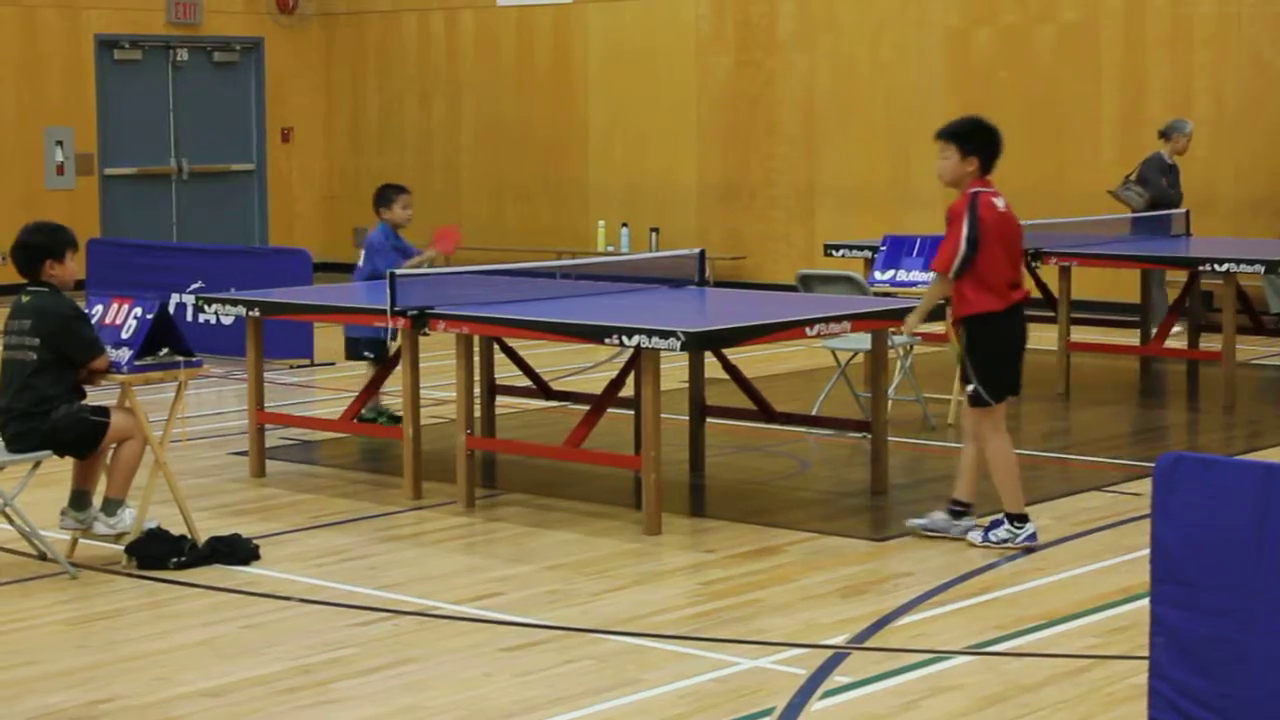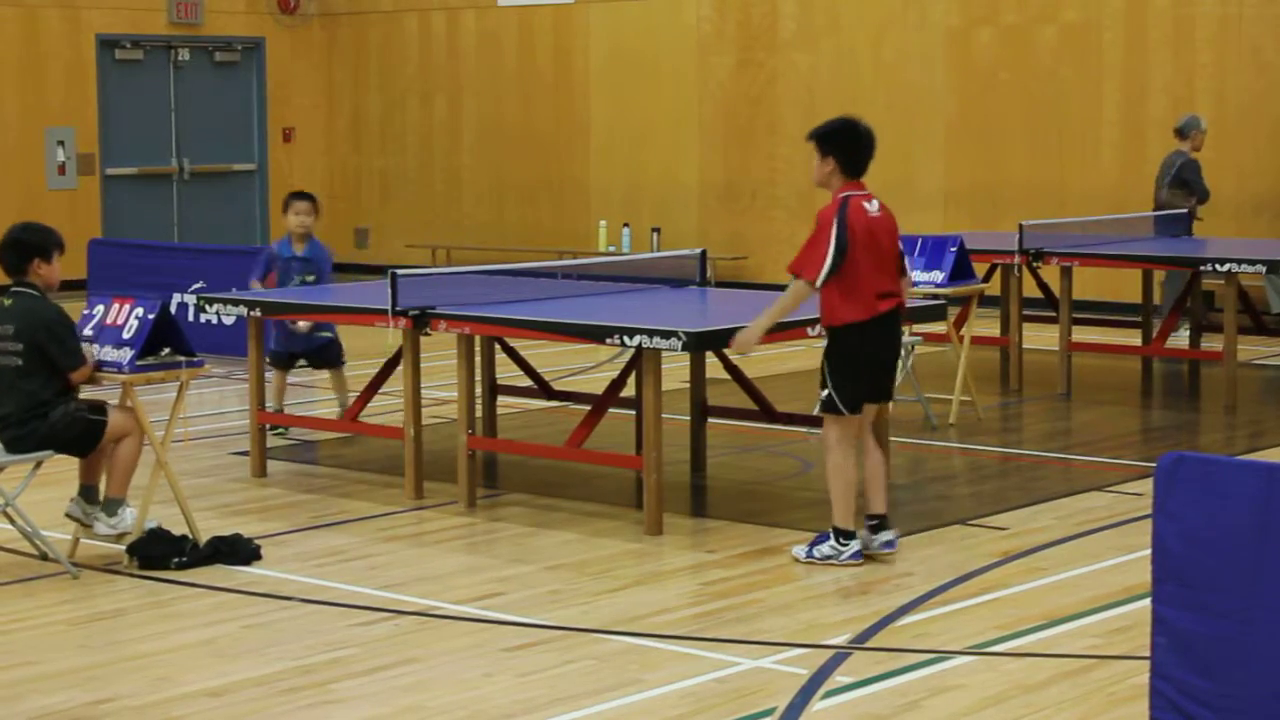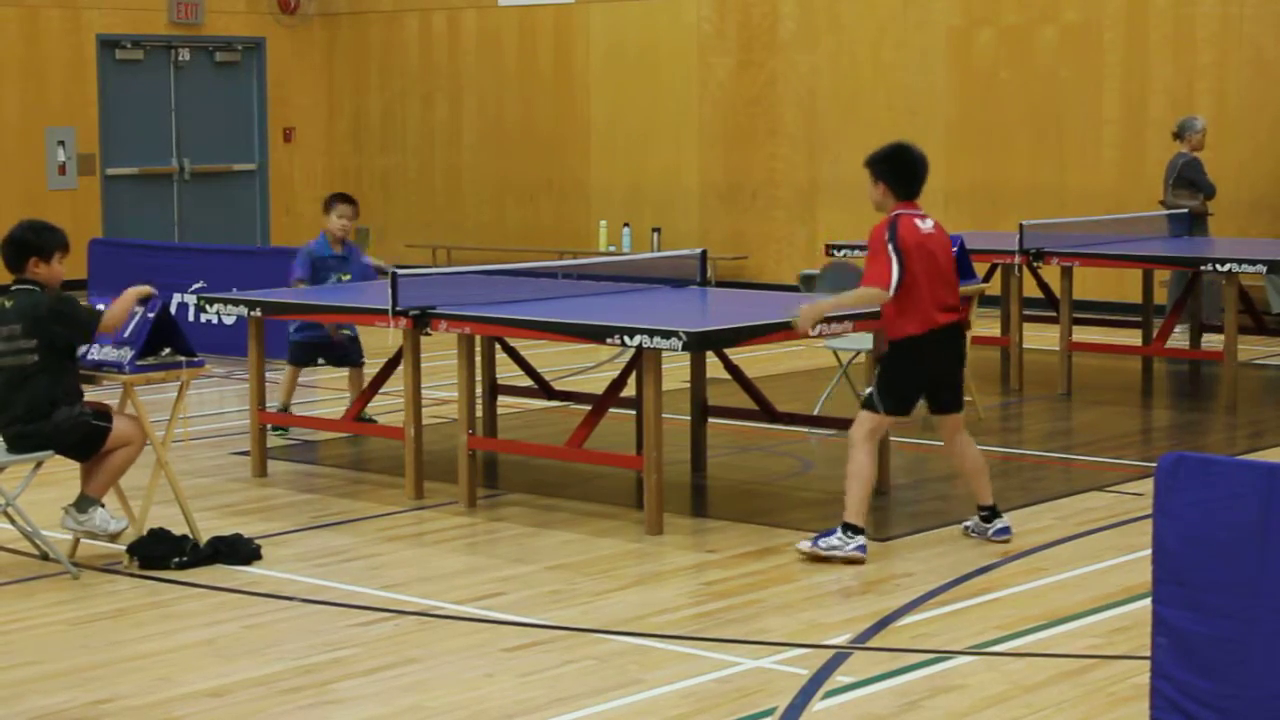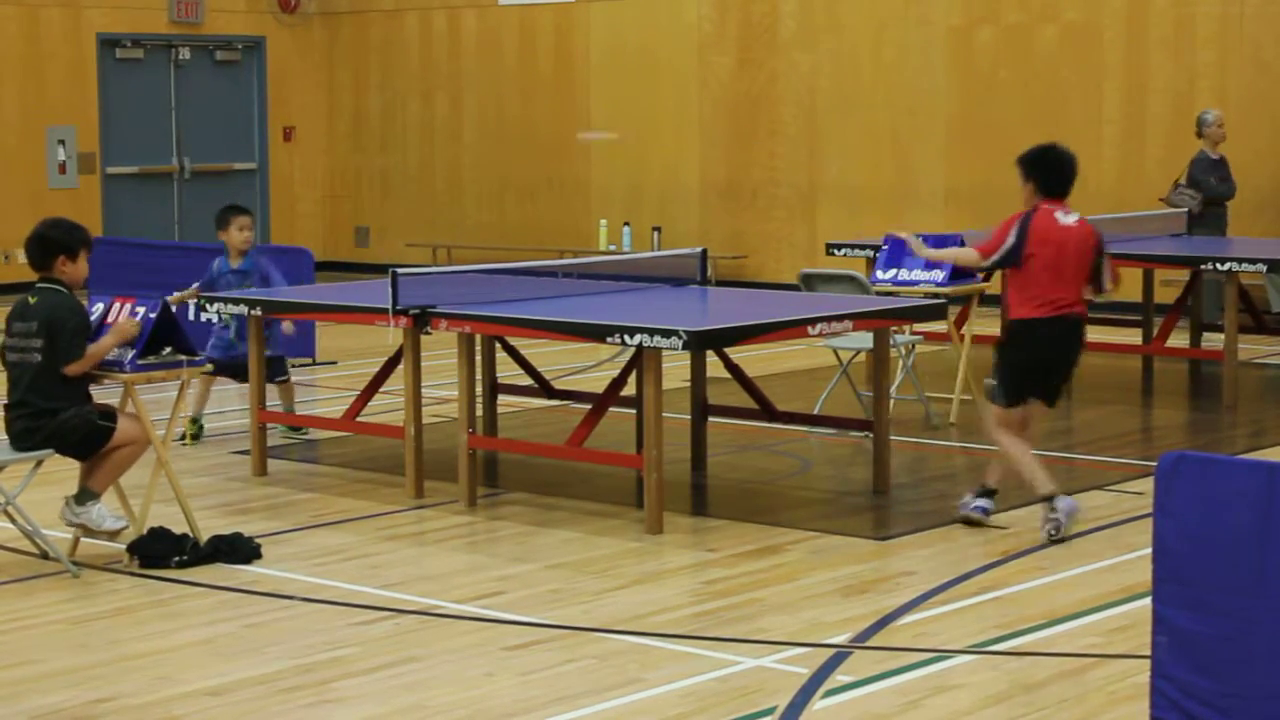
dt=1s
person 1, frame 1
left shoulder: (966, 208)
right shoulder: (1000, 205)
left elbow: (946, 275)
left wrist: (915, 317)
left hip: (986, 325)
right hip: (1008, 319)
left knee: (987, 427)
right knee: (976, 424)
left ankle: (1017, 523)
right ankle: (957, 513)
person 1, frame 2
left shoulder: (836, 213)
right shoulder: (880, 210)
left elbow: (808, 282)
right elbow: (903, 278)
left wrist: (758, 327)
left hip: (853, 334)
right hip: (886, 329)
left knee: (837, 436)
right knee: (865, 432)
left ankle: (844, 540)
right ankle: (878, 527)
person 1, frame 3
left shoulder: (889, 232)
right shoulder: (937, 230)
left elbow: (880, 292)
left wrist: (822, 307)
left hip: (913, 347)
right hip: (949, 340)
left knee: (862, 435)
right knee: (955, 431)
left ankle: (850, 534)
right ankle: (991, 518)
person 1, frame 4
left shoulder: (1025, 223)
right shoulder: (1089, 232)
left elbow: (977, 258)
right elbow: (1106, 285)
left wrist: (924, 251)
left hip: (1029, 332)
right hip: (1069, 334)
left knee: (1001, 427)
right knee: (1021, 419)
left ankle: (1055, 498)
right ankle: (985, 496)
person 2, frame 1
right shoulder: (60, 308)
right elbow: (99, 362)
left wrist: (79, 370)
right wrist: (85, 368)
right hip: (42, 422)
left knee: (97, 424)
right knee: (134, 425)
left ankle: (79, 509)
right ankle: (111, 514)
person 2, frame 2
right shoulder: (46, 313)
right elbow: (78, 374)
left wrist: (75, 355)
right wrist: (88, 358)
right hip: (39, 424)
left knee: (101, 415)
right knee: (131, 422)
left ankle: (87, 502)
right ankle: (112, 513)
person 2, frame 3
right shoulder: (51, 305)
right elbow: (108, 323)
right wrist: (132, 294)
right hip: (44, 423)
left knee: (105, 418)
right knee: (134, 431)
left ankle: (88, 506)
right ankle: (84, 510)
person 2, frame 4
right shoulder: (67, 307)
right elbow: (72, 366)
right wrist: (113, 338)
right hip: (51, 421)
left knee: (107, 419)
right knee: (138, 432)
left ankle: (84, 506)
right ankle: (83, 503)
person 3, frame 1
left shoulder: (396, 240)
right shoulder: (378, 240)
left elbow: (411, 261)
right elbow: (394, 270)
left wrist: (425, 257)
right wrist: (424, 258)
left knee: (380, 361)
right knee: (375, 361)
left ankle: (376, 407)
right ankle: (369, 411)
person 3, frame 2
left shoulder: (321, 254)
right shoulder: (274, 252)
right elbow: (256, 280)
left wrist: (311, 318)
right wrist: (259, 290)
left hip: (317, 324)
right hip: (282, 322)
left knee: (335, 365)
right knee: (280, 369)
left ankle: (345, 411)
right ankle: (278, 414)
person 3, frame 3
left shoulder: (356, 256)
right shoulder: (311, 251)
right elbow: (300, 283)
left hip: (341, 322)
right hip: (309, 322)
left knee: (356, 365)
right knee: (294, 366)
left ankle: (356, 411)
right ankle: (282, 412)
person 3, frame 4
left shoulder: (261, 265)
right shoulder: (217, 267)
right elbow: (202, 289)
left wrist: (286, 320)
right wrist: (178, 297)
right hip: (227, 335)
left knee: (282, 379)
right knee: (208, 373)
left ankle: (290, 416)
right ankle: (195, 422)
person 4, frame 1
left shoulder: (1173, 168)
right shoulder: (1152, 163)
left elbow: (1176, 199)
right elbow: (1159, 193)
left wrist: (1167, 197)
right wrist: (1170, 196)
left hip: (1163, 226)
right hip: (1146, 225)
left knee: (1156, 274)
right knee: (1154, 274)
left ankle: (1151, 321)
right ankle: (1162, 321)
person 4, frame 2
left shoulder: (1170, 159)
right shoulder: (1188, 163)
right elbow: (1203, 196)
left wrist: (1186, 200)
right wrist: (1189, 200)
left hip: (1167, 221)
right hip: (1176, 224)
left knee: (1176, 271)
right knee: (1178, 272)
left ankle: (1170, 318)
person 4, frame 3
left shoulder: (1174, 163)
right shoulder: (1191, 163)
right elbow: (1210, 191)
left wrist: (1191, 196)
right wrist: (1198, 196)
left hip: (1177, 224)
right hip: (1192, 225)
left knee: (1180, 272)
right knee: (1208, 274)
left ankle: (1177, 320)
right ankle: (1210, 323)
person 4, frame 4
left shoulder: (1221, 160)
right shoulder: (1199, 161)
left elbow: (1230, 190)
right elbow: (1213, 192)
left wrist: (1212, 194)
right wrist: (1216, 193)
left hip: (1216, 224)
right hip: (1202, 226)
left knee: (1214, 273)
right knee: (1209, 274)
left ankle: (1204, 320)
right ankle: (1210, 325)
